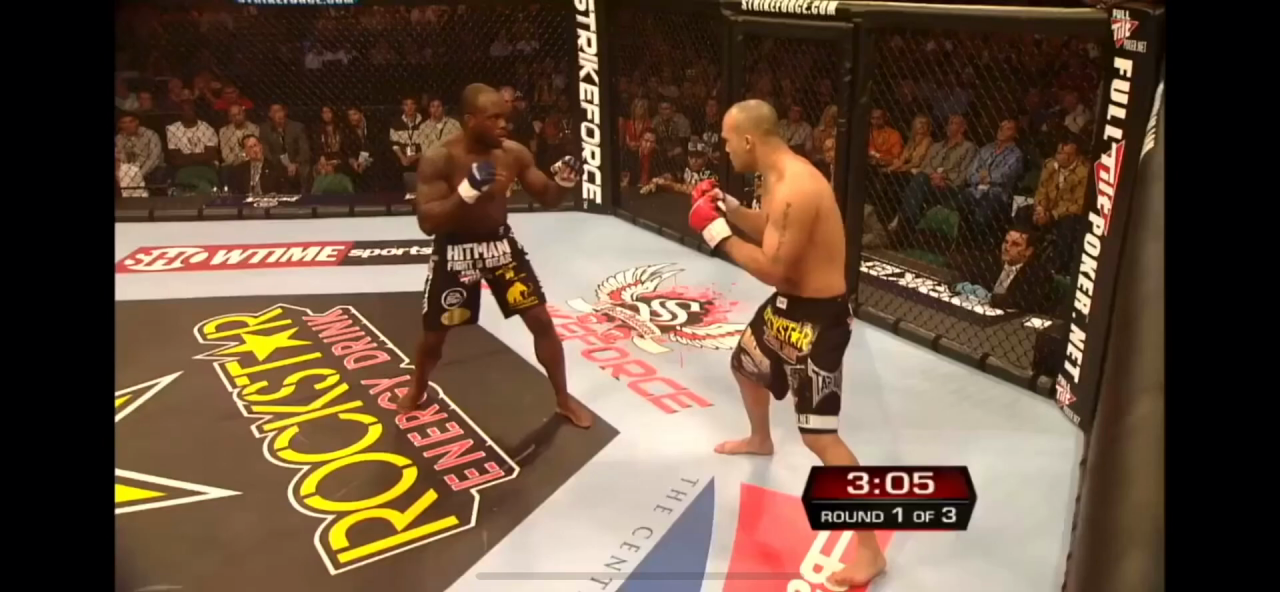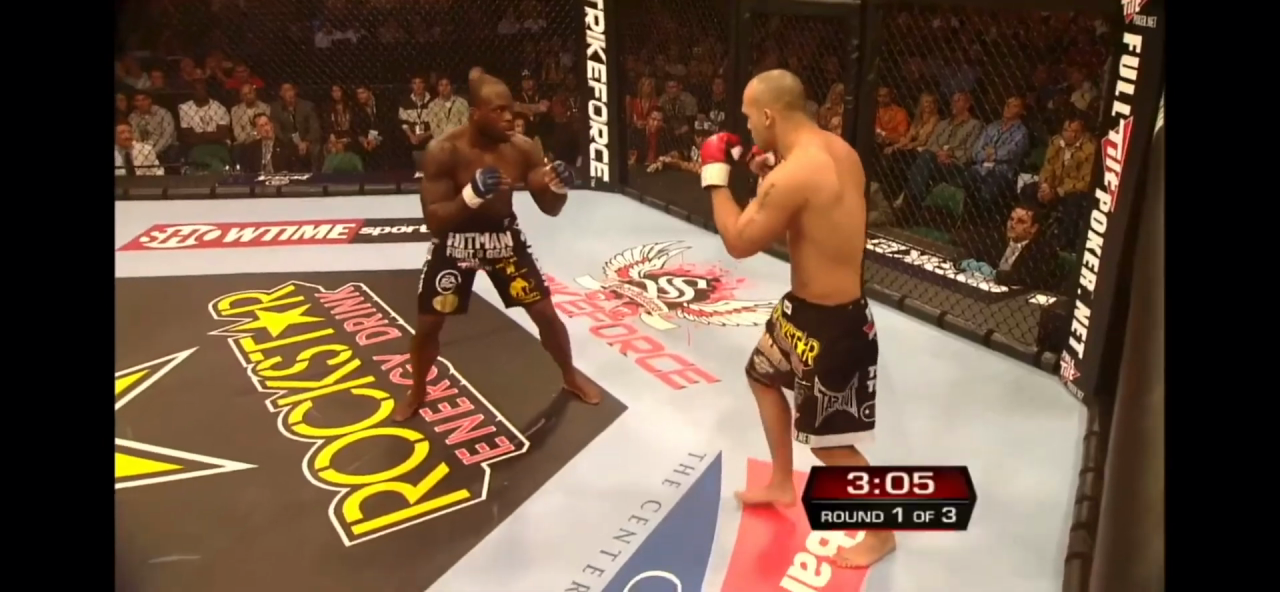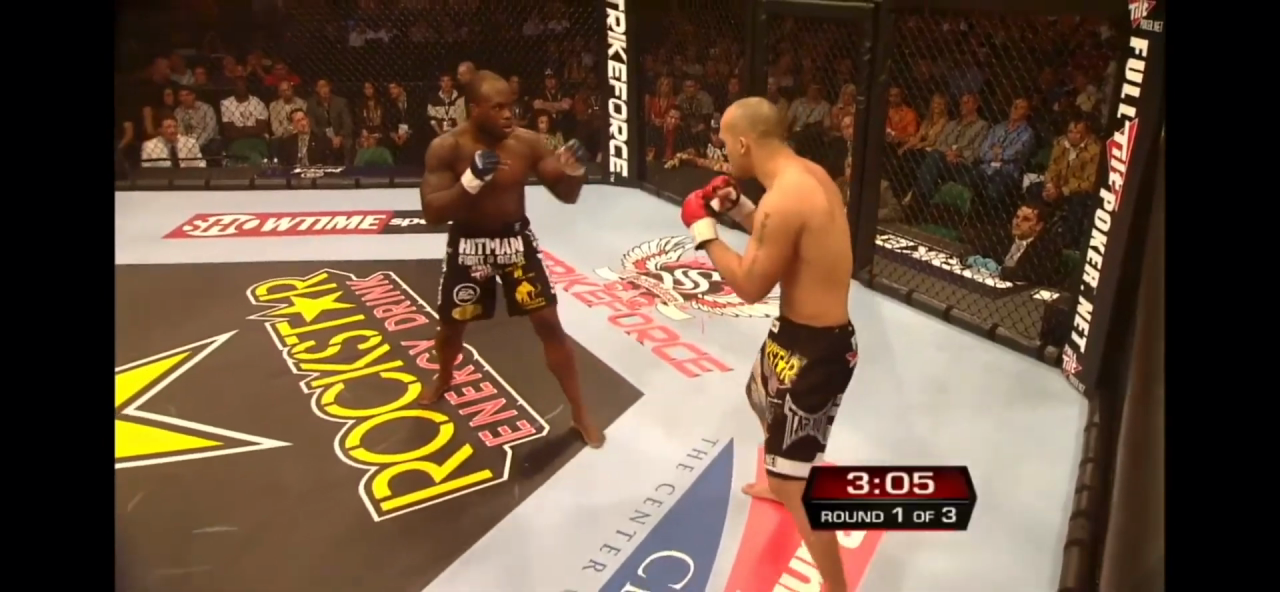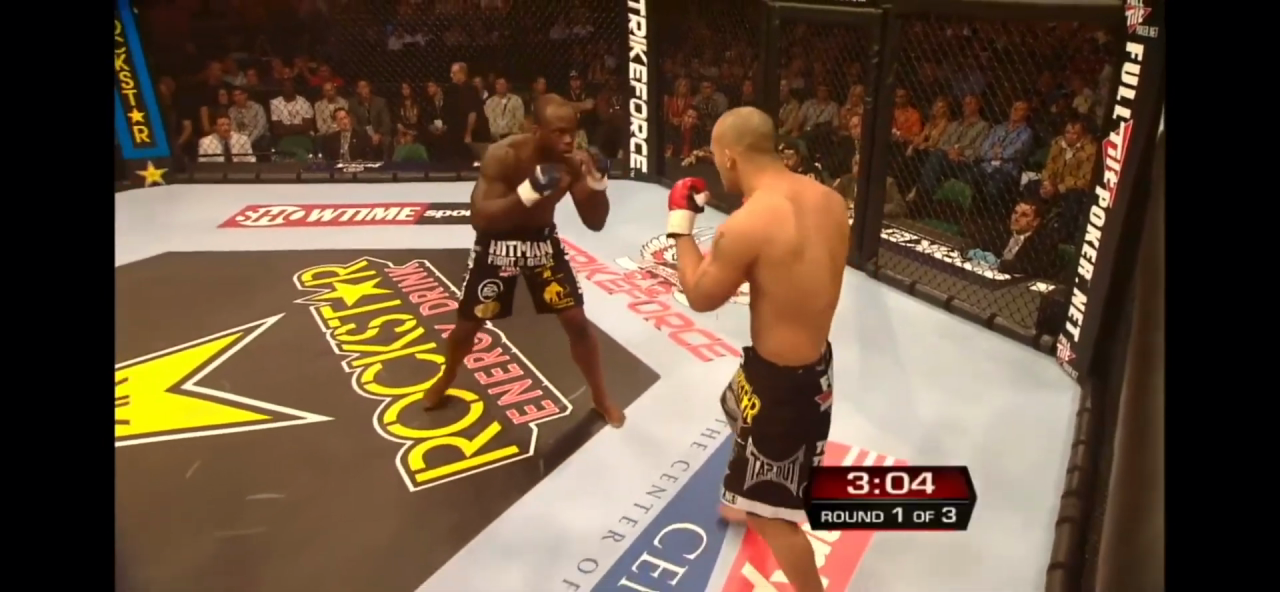
dt=0.4s
person 1, frame 1
left shoulder: (794, 189)
right shoulder: (782, 175)
left elbow: (770, 266)
left wrist: (714, 230)
right wrist: (729, 209)
left hip: (818, 315)
right hip: (789, 303)
left knee: (819, 434)
right knee: (748, 362)
left ankle: (870, 547)
right ankle: (759, 439)
person 1, frame 2
left shoulder: (795, 174)
right shoulder: (836, 148)
left elbow: (739, 243)
left wrist: (714, 175)
left hip: (828, 322)
right hip: (806, 307)
left knee: (829, 442)
right knee: (764, 379)
left ankle: (880, 532)
right ankle: (782, 485)
person 1, frame 3
left shoulder: (784, 200)
right shoulder: (808, 174)
left elbow: (750, 285)
left wrist: (703, 230)
right wrist: (739, 209)
left hip: (814, 347)
right hip: (800, 334)
left knee: (795, 481)
right knee: (769, 405)
right ankle: (778, 482)
person 1, frame 4
left shoulder: (746, 226)
right shoulder: (826, 197)
left elbow: (700, 297)
left wrist: (680, 223)
left hip: (783, 381)
right hip: (812, 363)
left knee: (767, 513)
right knee: (738, 417)
right ankle: (744, 505)
person 2, frame 1
left shoulder: (515, 153)
right shoulder: (439, 157)
left elbow: (550, 201)
right elbow: (428, 222)
left wrist: (563, 179)
right wrist: (470, 187)
left hip: (500, 244)
right hip: (454, 250)
left knee: (541, 321)
right knee: (434, 334)
left ankle: (563, 398)
right ankle: (418, 388)
person 2, frame 2
left shoulder: (522, 148)
right shoulder: (443, 151)
left elbow: (550, 208)
right elbow: (434, 221)
left wrist: (558, 186)
right wrist: (474, 193)
left hip: (503, 234)
right hip: (456, 239)
left knee: (546, 314)
right knee: (429, 323)
left ankle: (570, 375)
right ankle: (417, 393)
person 2, frame 3
left shoulder: (527, 142)
right shoulder: (446, 148)
left elbow: (567, 195)
right elbow: (432, 213)
left wrist: (574, 169)
right wrist: (473, 178)
left hip: (516, 239)
right hip: (468, 243)
left knee: (549, 324)
right knee: (451, 327)
left ankle: (579, 413)
right ankle: (444, 377)
person 2, frame 4
left shoulder: (575, 163)
right shoulder: (502, 156)
left elbow: (595, 223)
right elbow: (483, 221)
left wrist: (599, 183)
right wrist: (531, 189)
left hip: (542, 242)
right hip: (497, 245)
left knee: (576, 322)
right knee: (467, 326)
left ankle: (600, 397)
right ankle: (446, 381)
